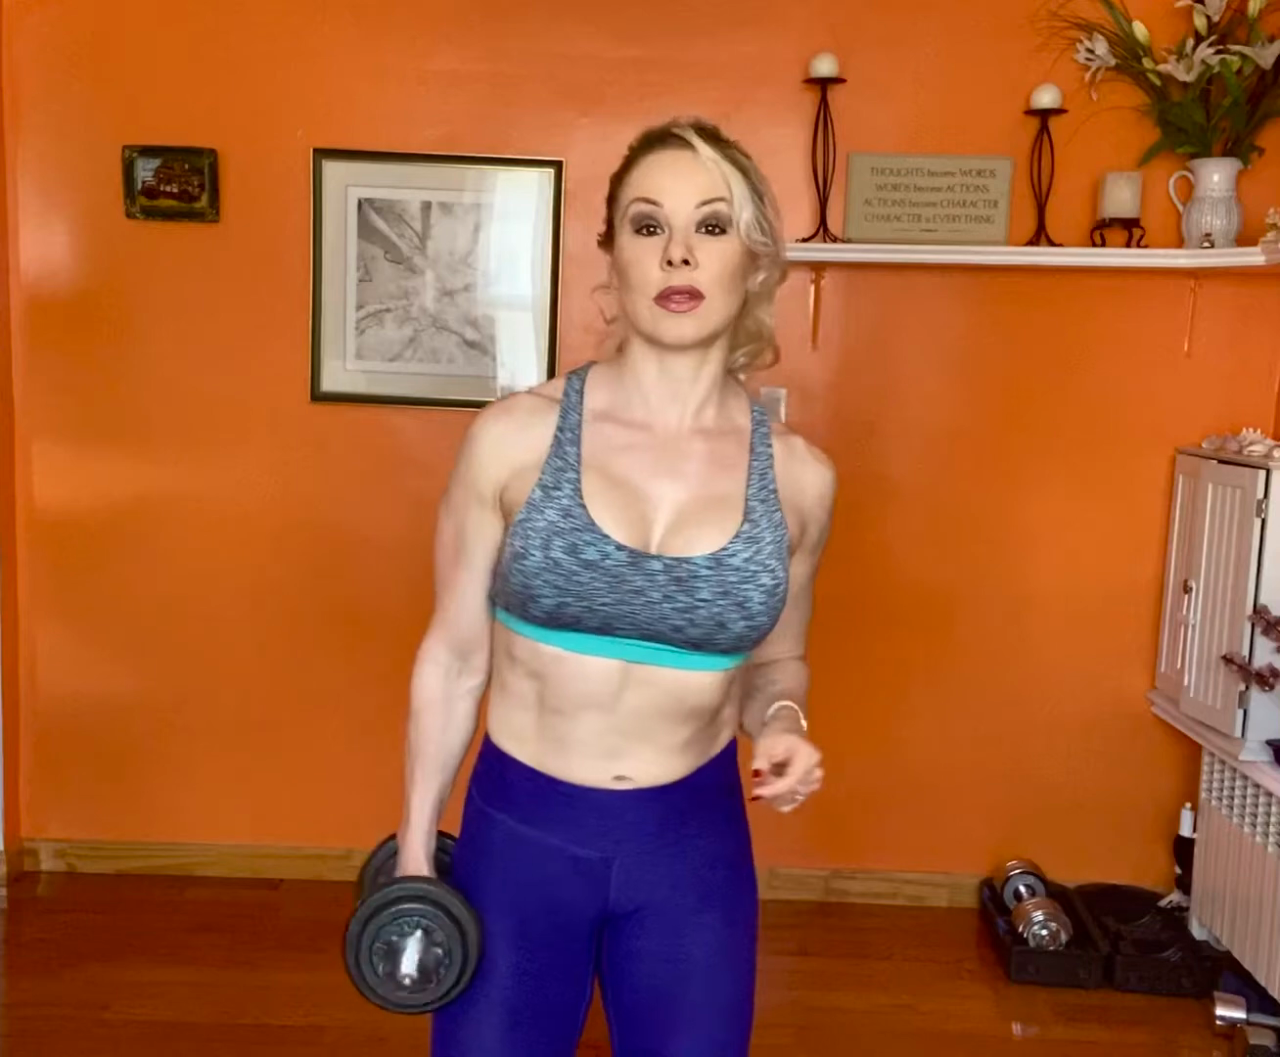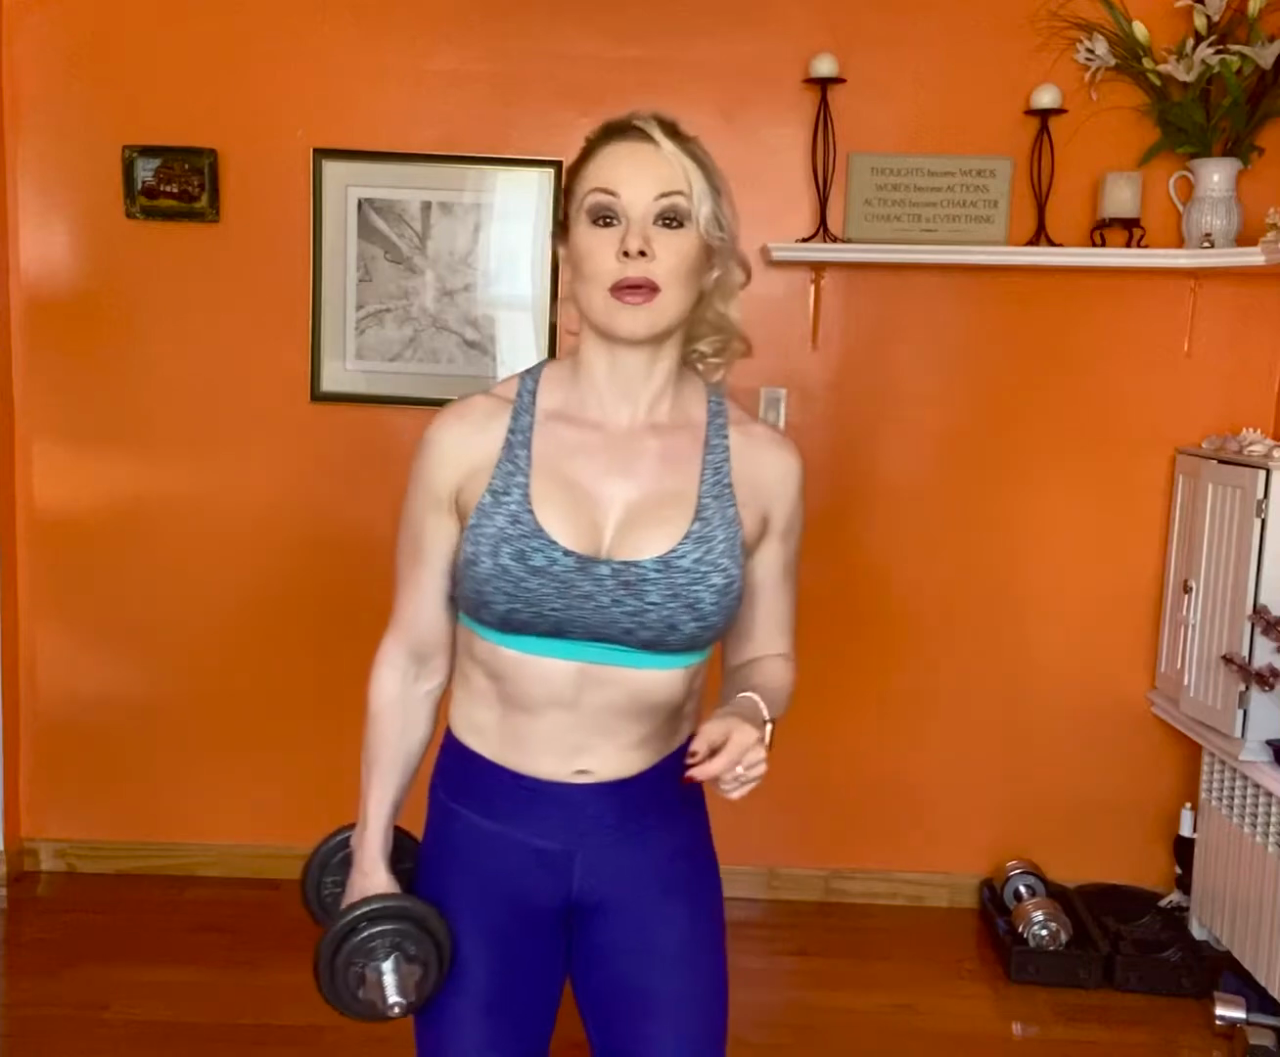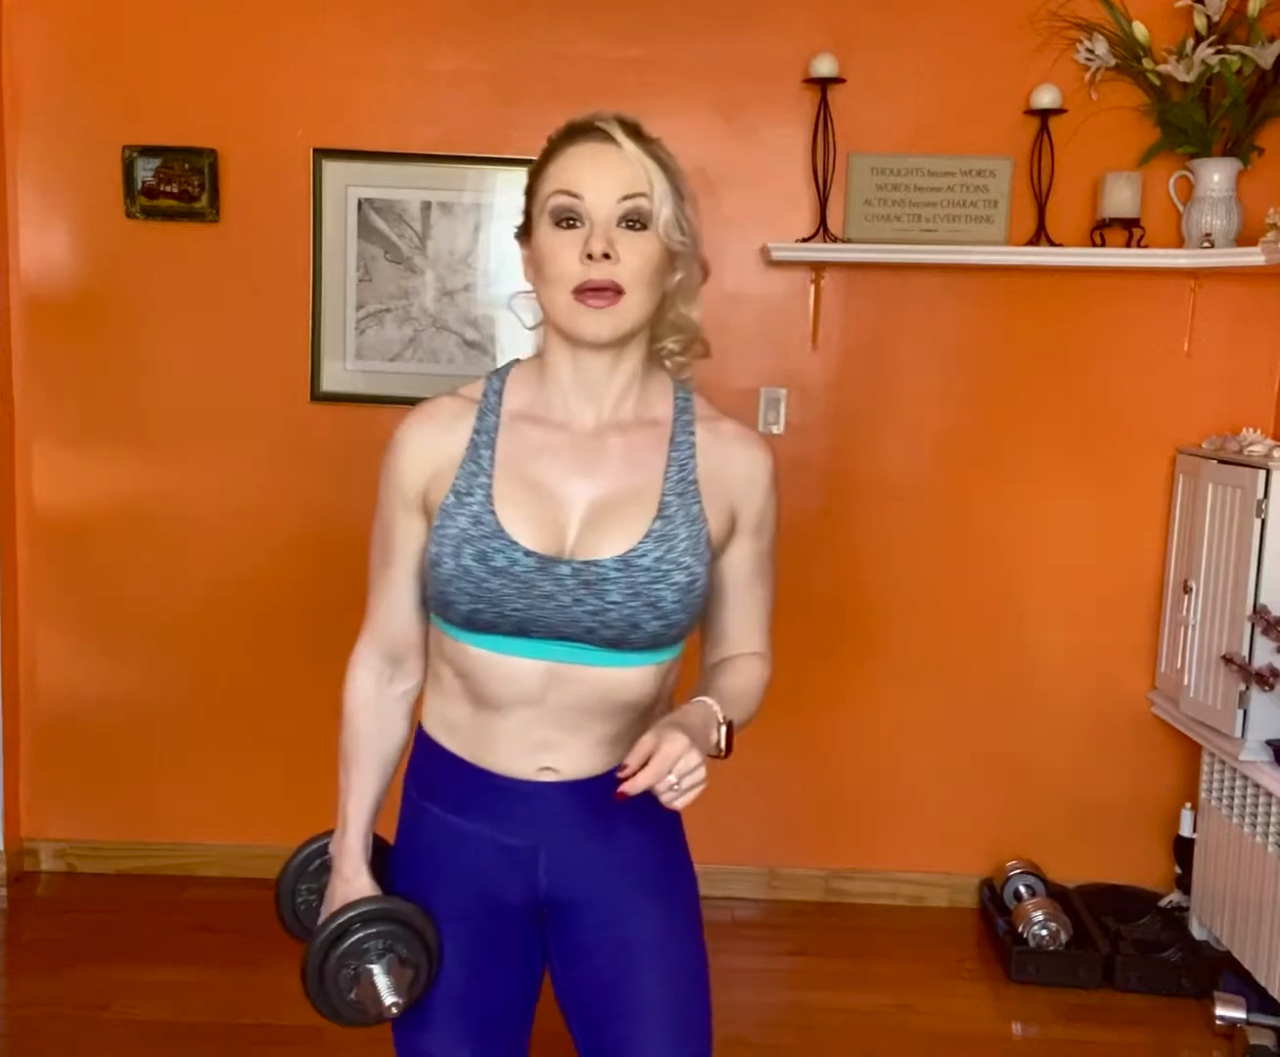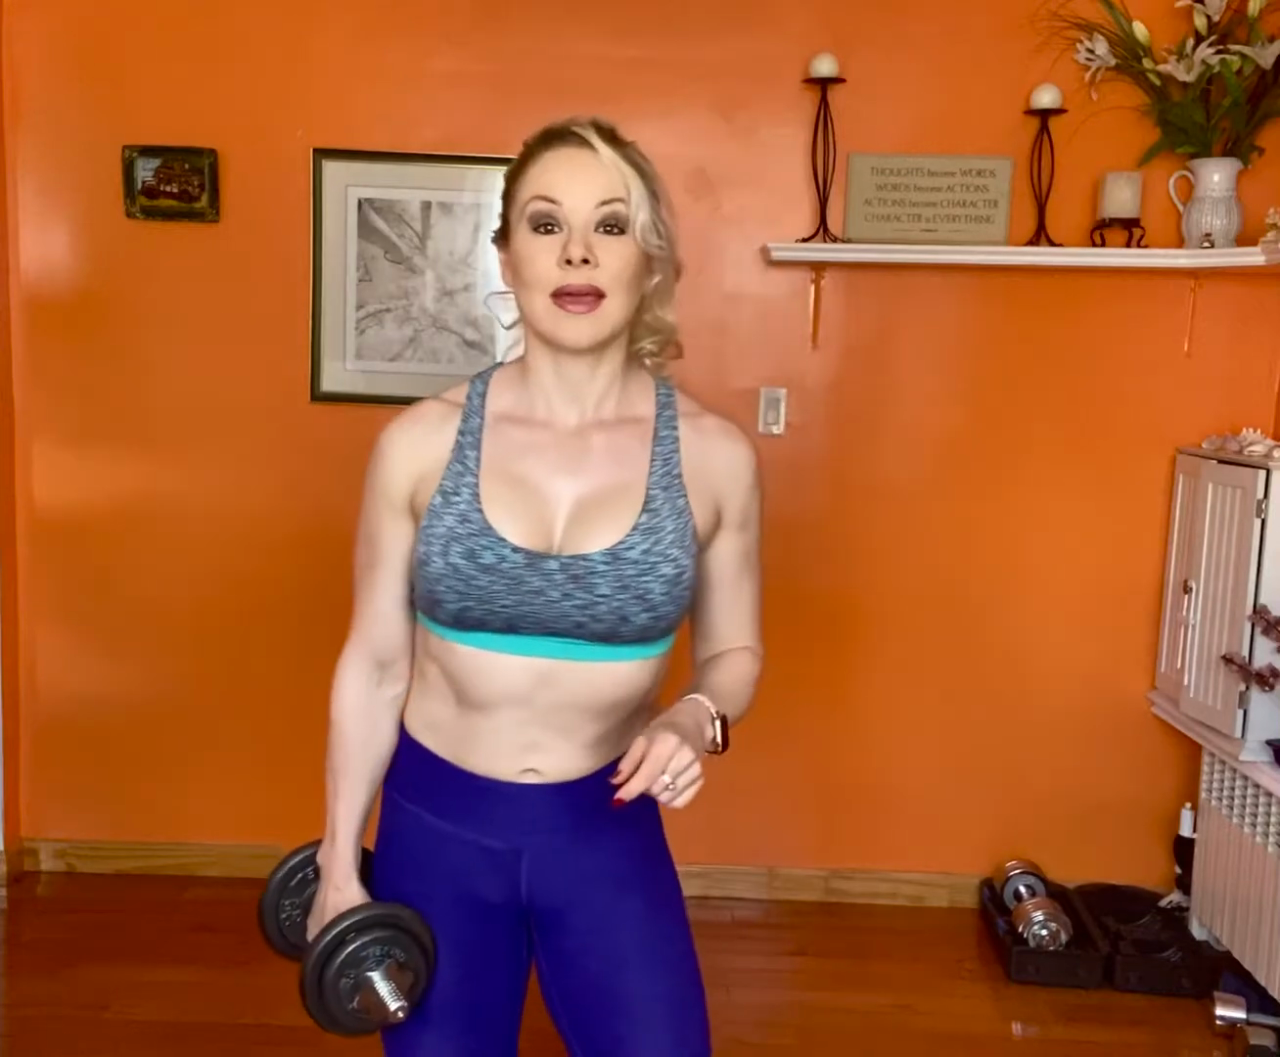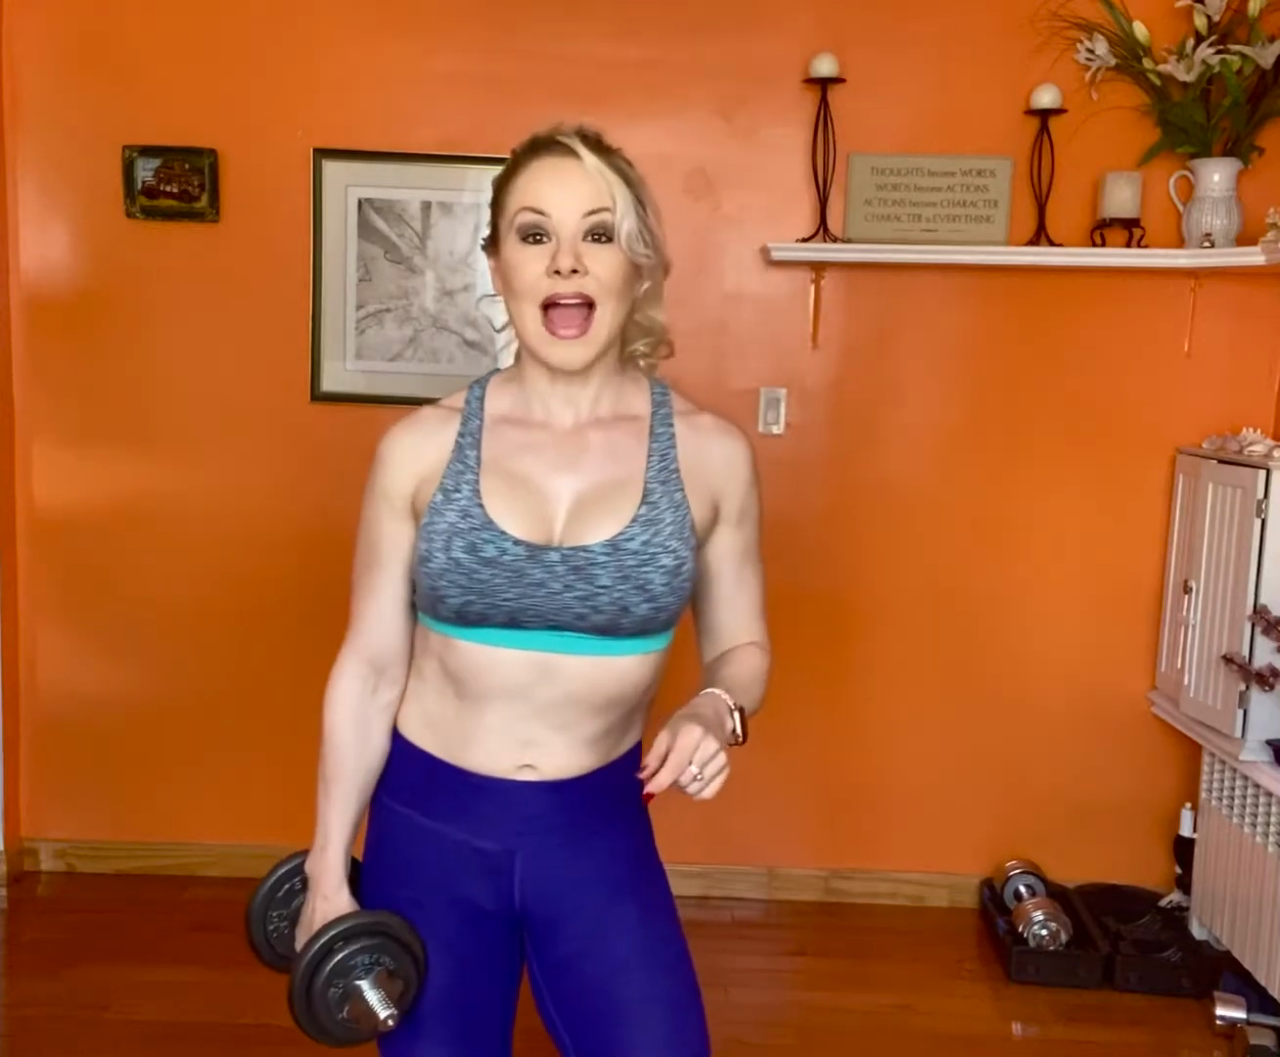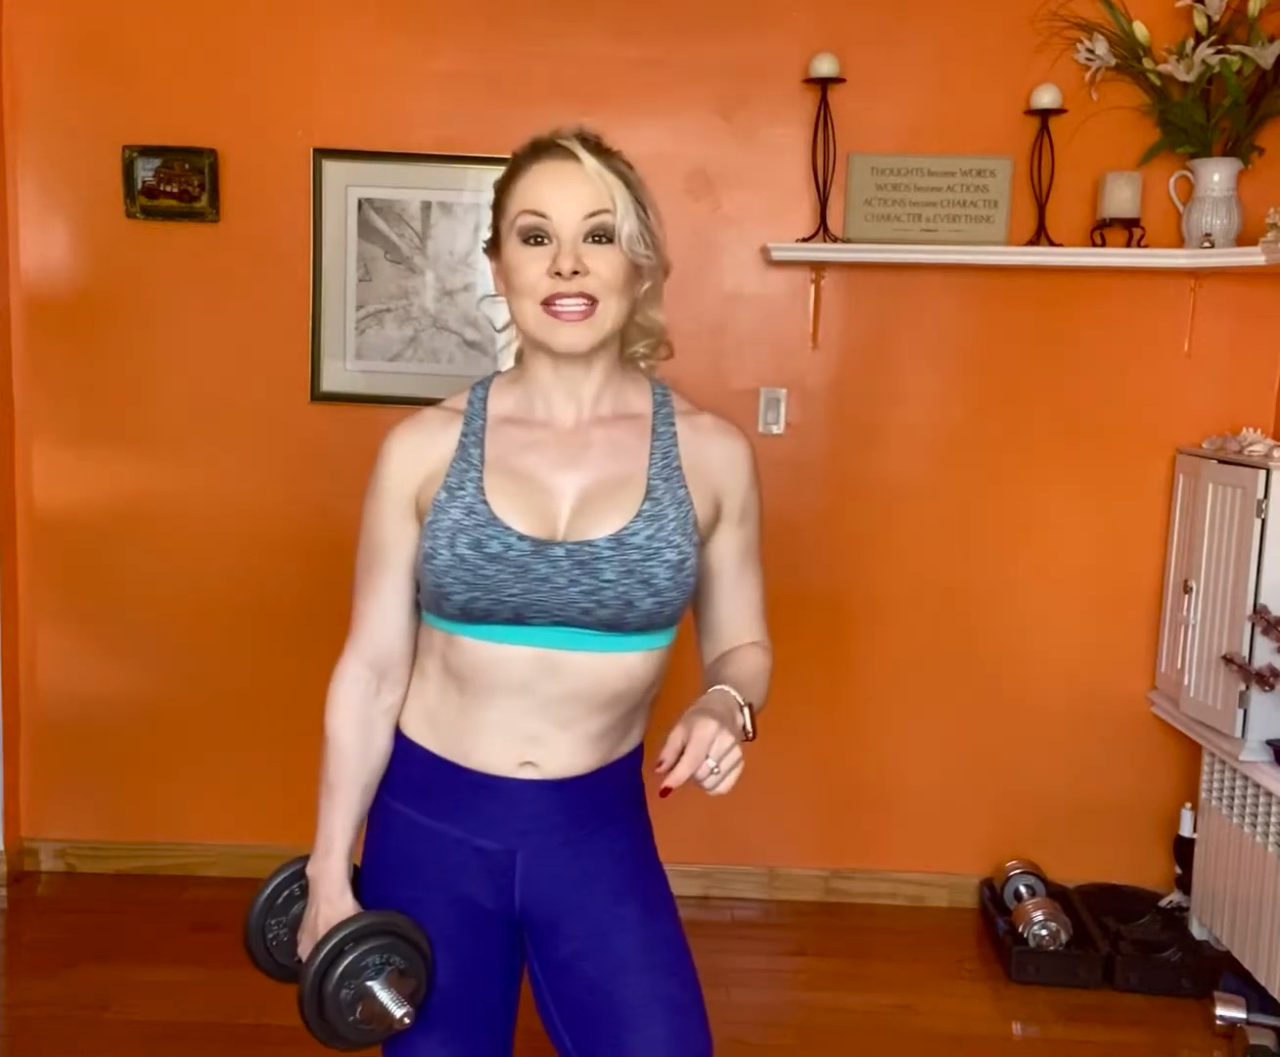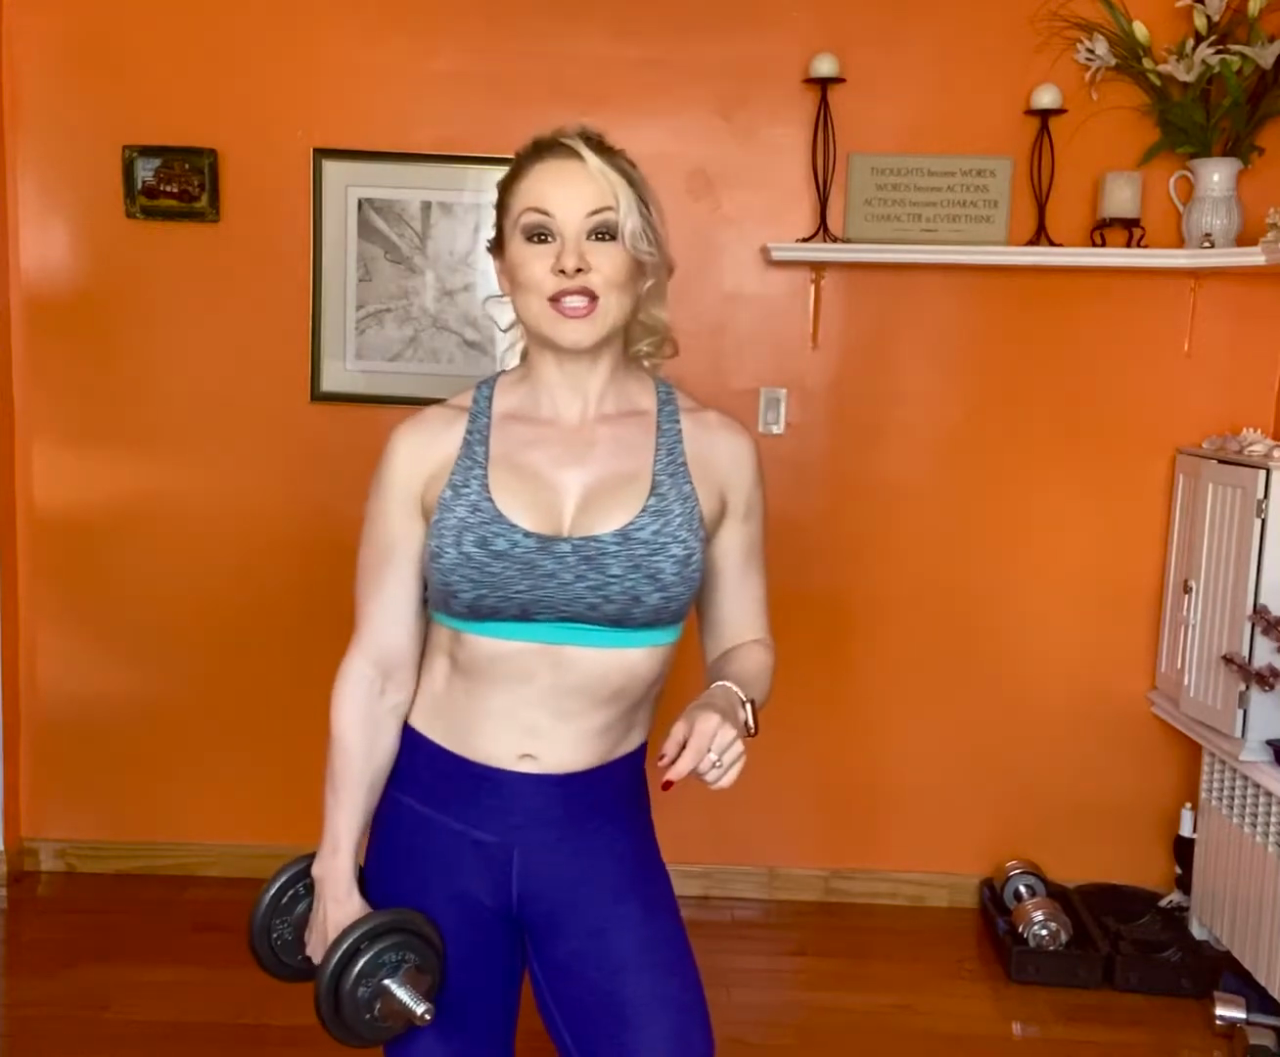
dt=0.2s
person 1, frame 1
left shoulder: (796, 475)
right shoulder: (513, 437)
right elbow: (453, 656)
left wrist: (781, 723)
right wrist: (413, 850)
left hip: (693, 846)
right hip: (517, 835)
person 1, frame 2
left shoulder: (762, 464)
right shoulder: (468, 439)
left elbow: (764, 654)
right elbow: (413, 658)
left wrist: (746, 715)
right wrist: (370, 851)
left hip: (655, 836)
right hip: (482, 829)
person 1, frame 3
left shoulder: (730, 460)
right shoulder: (435, 440)
left elbow: (742, 654)
right elbow: (387, 661)
left wrist: (701, 722)
right wrist: (350, 853)
left hip: (624, 833)
right hip: (454, 826)
person 1, frame 4
left shoulder: (713, 455)
right shoulder: (420, 442)
left elbow: (733, 648)
right elbow: (374, 666)
left wrist: (695, 721)
right wrist: (340, 863)
left hip: (606, 832)
right hip: (437, 829)
person 1, frame 5
left shoulder: (709, 453)
right shoulder: (421, 447)
left elbow: (741, 644)
right elbow: (368, 670)
left wrist: (714, 712)
right wrist: (327, 870)
left hip: (597, 834)
right hip: (427, 830)
person 1, frame 6
left shoulder: (710, 452)
right shoulder: (423, 448)
left elbow: (741, 644)
right elbow: (370, 671)
left wrist: (724, 708)
right wrist: (329, 873)
left hip: (599, 835)
right hip: (428, 829)
person 1, frame 7
left shoulder: (715, 449)
right shoulder: (429, 445)
left elbow: (744, 642)
right elbow: (375, 669)
left wrist: (727, 702)
right wrist: (336, 872)
left hip: (599, 830)
right hip: (433, 822)
